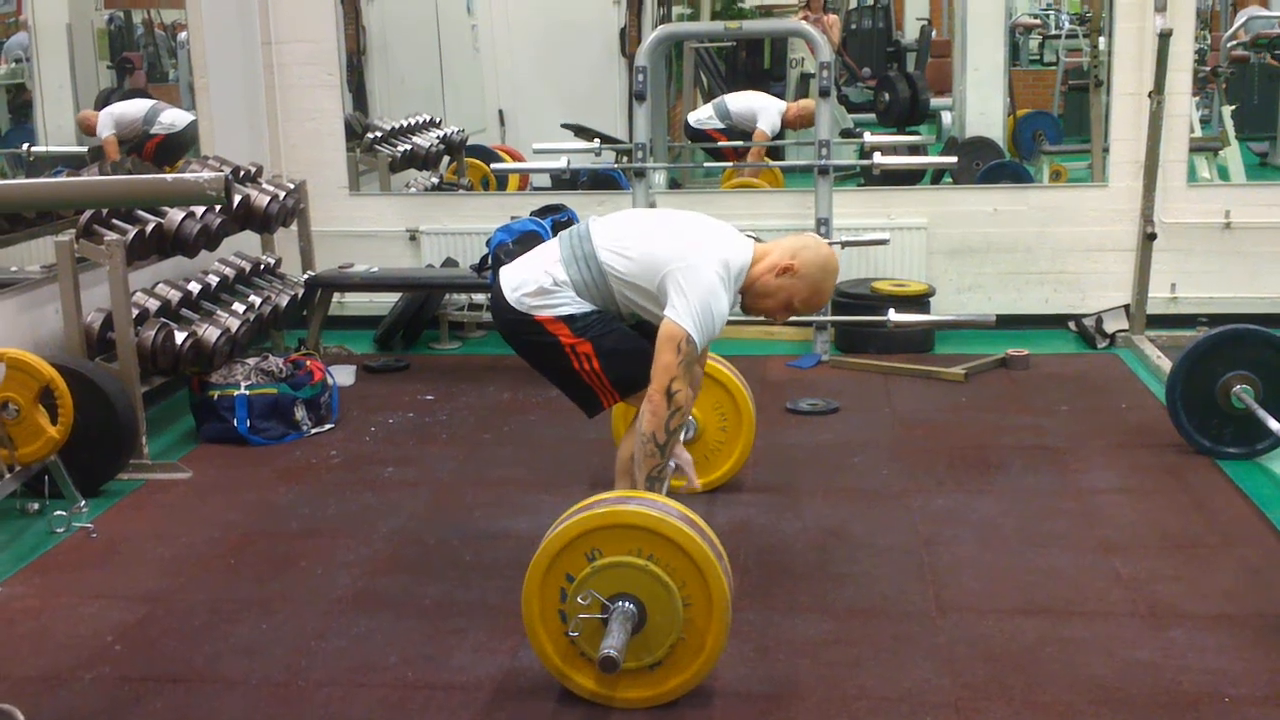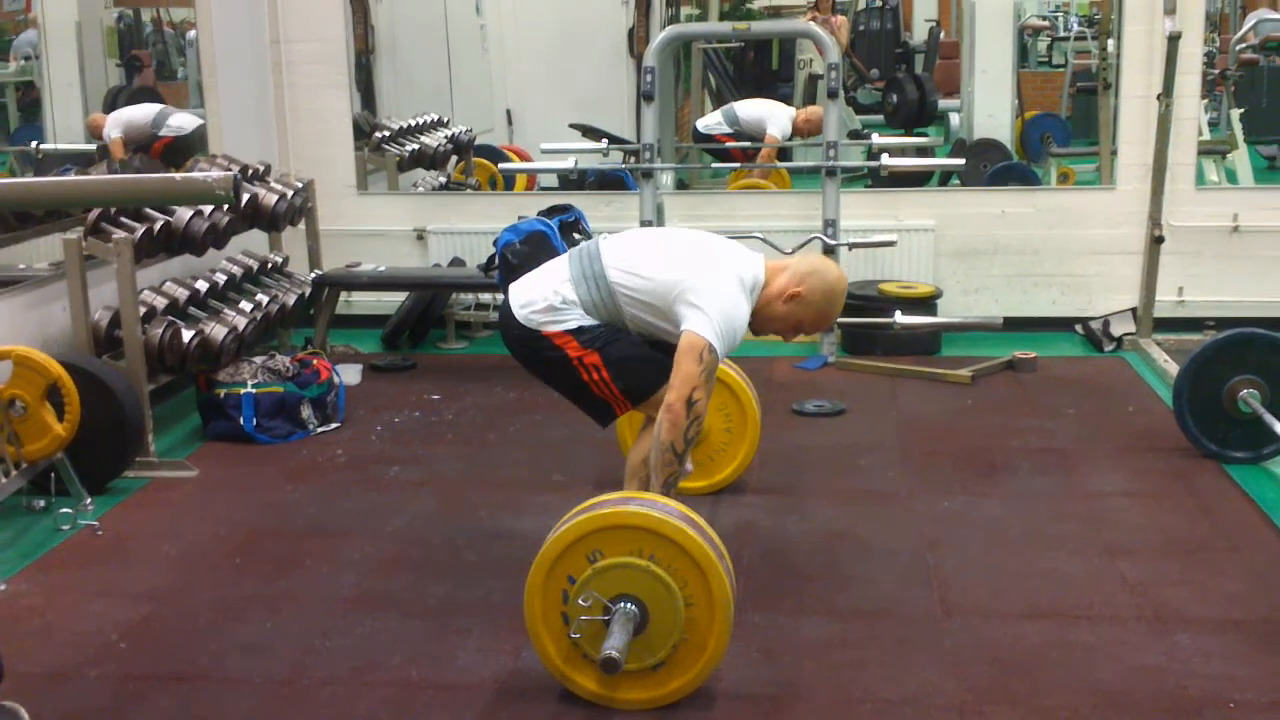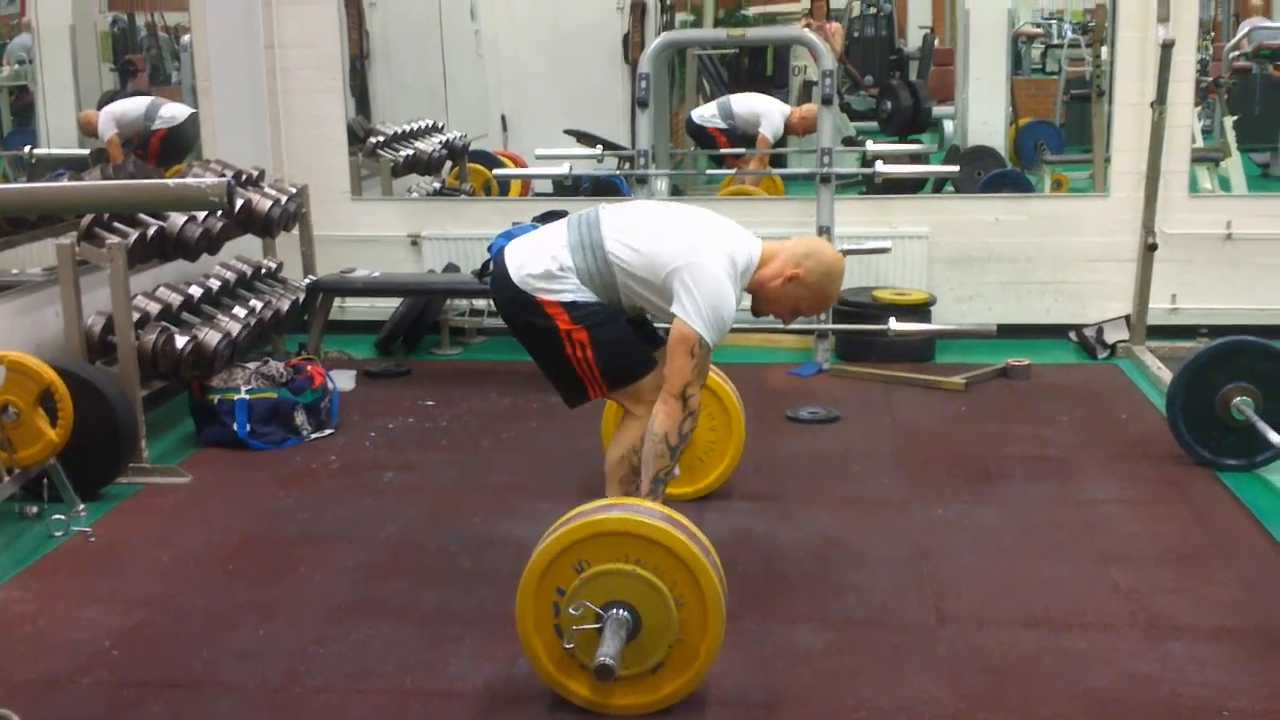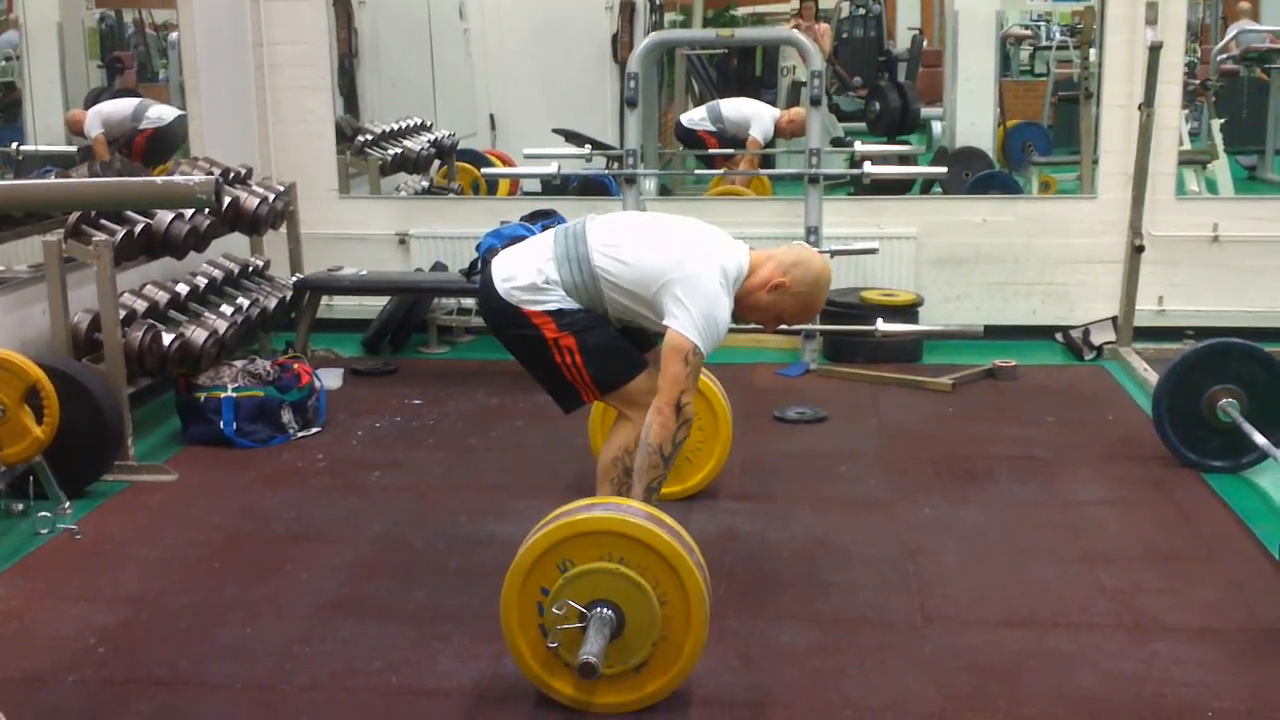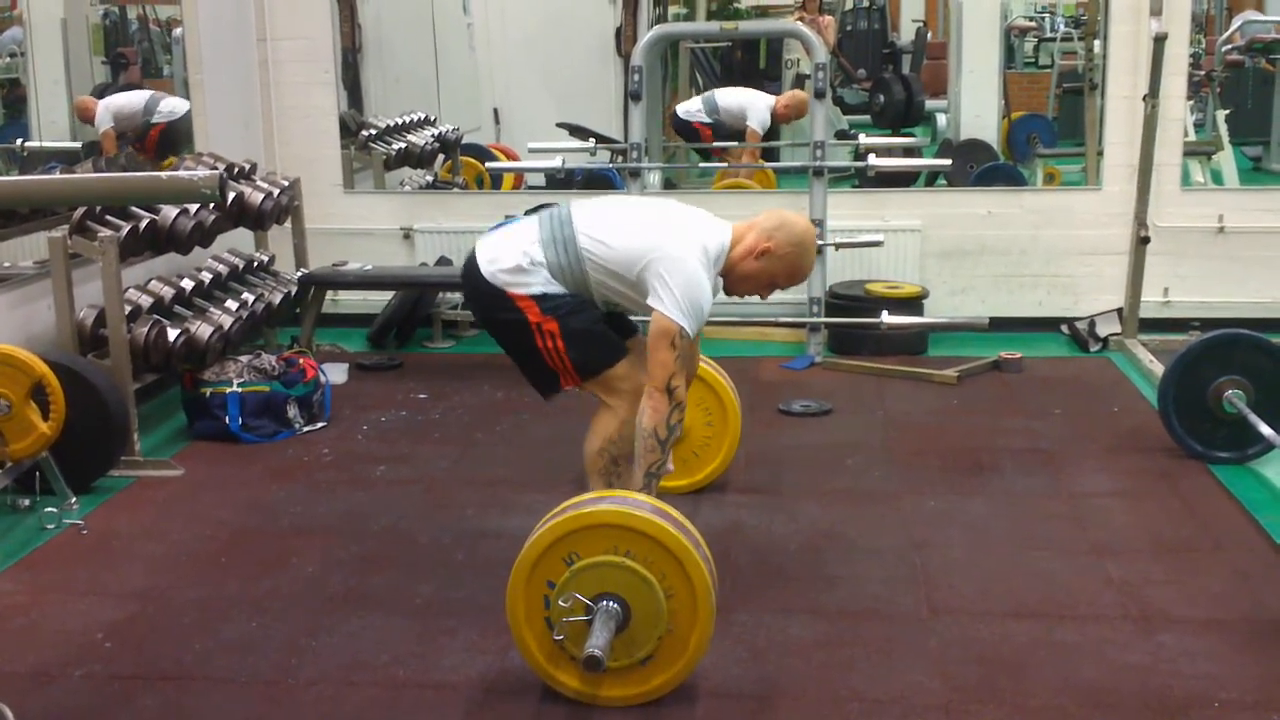
dt=1s
person 1, frame 1
left shoulder: (726, 252)
right shoulder: (709, 283)
right elbow: (663, 397)
left wrist: (671, 441)
left hip: (545, 282)
right hip: (536, 299)
left knee: (684, 378)
right knee: (667, 397)
person 1, frame 2
left shoulder: (735, 267)
right shoulder: (726, 303)
right elbow: (680, 408)
left hip: (550, 296)
right hip: (543, 317)
left knee: (686, 387)
right knee: (682, 404)
person 1, frame 3
left shoulder: (733, 250)
right shoulder: (716, 283)
right elbow: (678, 399)
left hip: (544, 261)
right hip: (538, 281)
left knee: (660, 377)
right knee: (646, 403)
person 1, frame 4
left shoulder: (722, 257)
right shoulder: (707, 295)
right elbow: (670, 410)
left hip: (531, 272)
right hip: (523, 292)
left knee: (652, 377)
right knee: (641, 404)
person 1, frame 5
left shoulder: (705, 237)
right shoulder: (690, 271)
right elbow: (662, 392)
left hip: (516, 263)
right hip: (509, 277)
left knee: (637, 367)
right knee: (625, 391)
